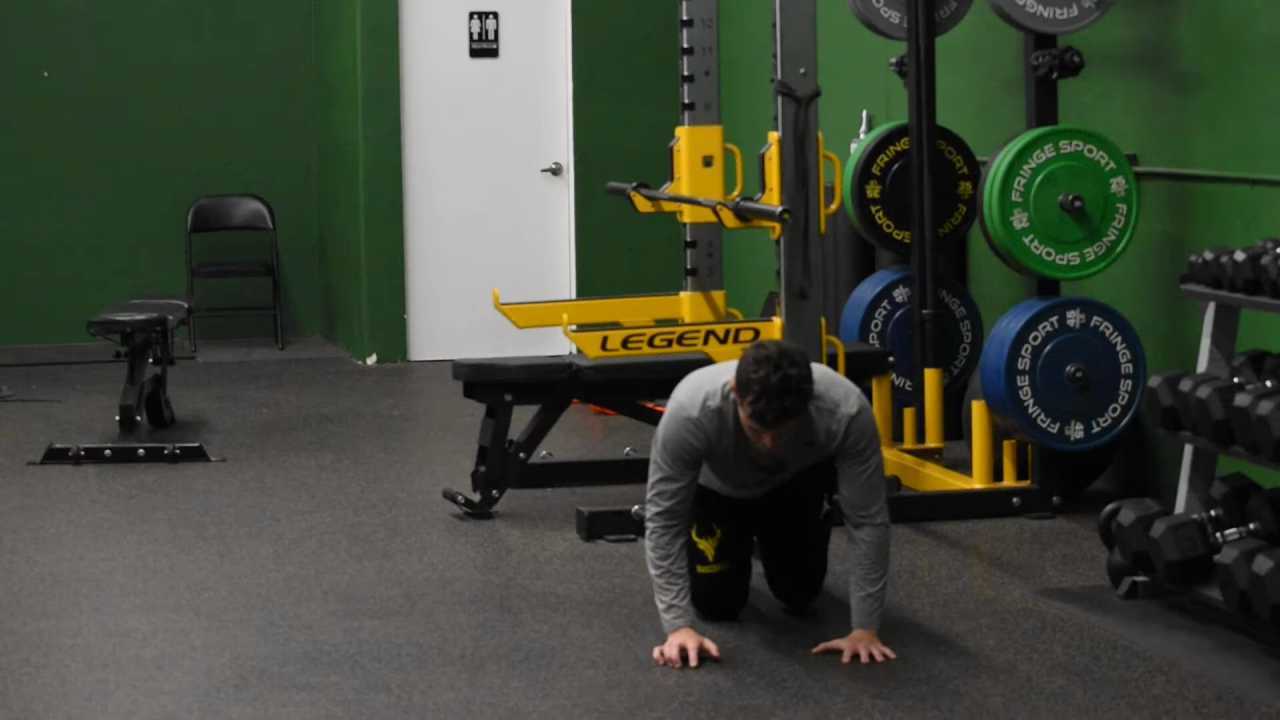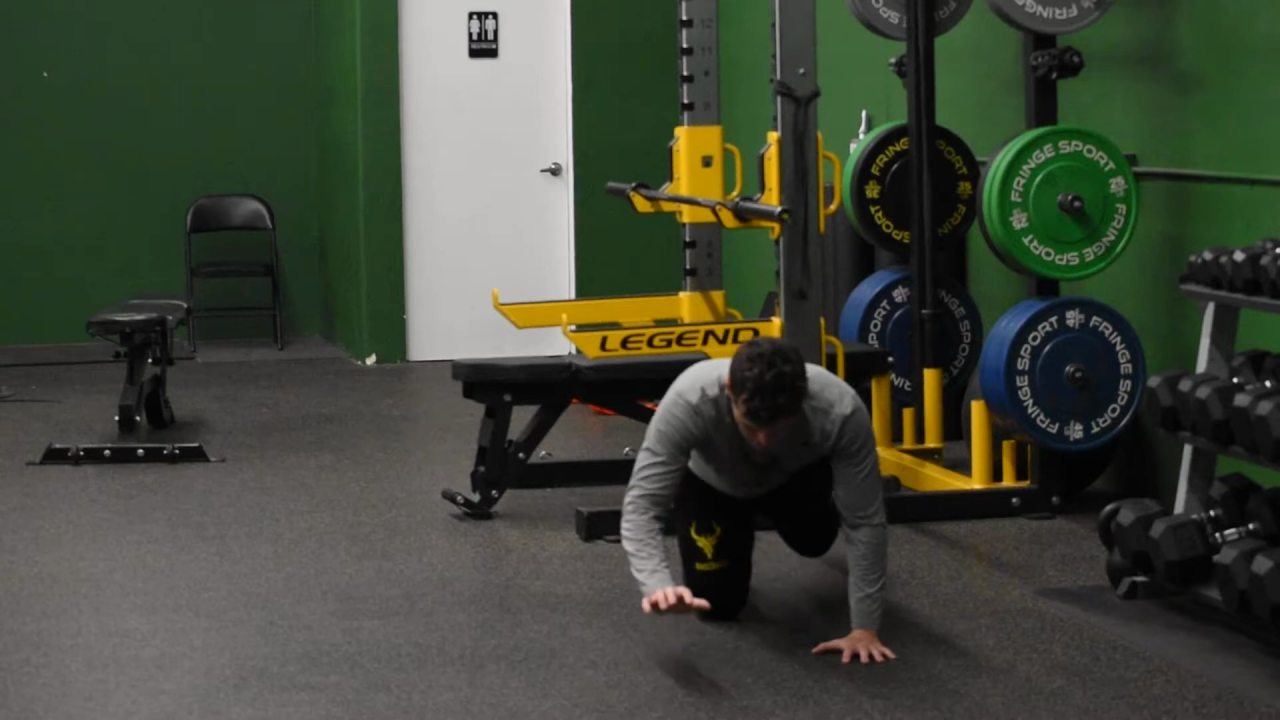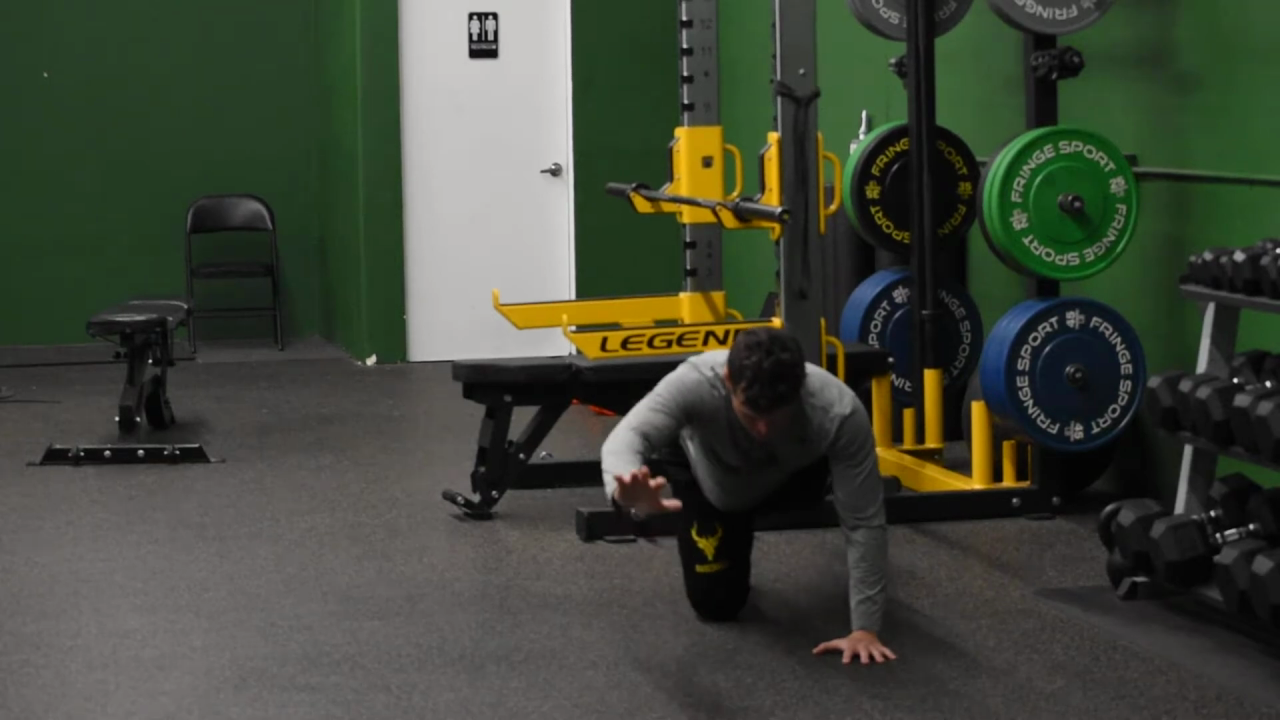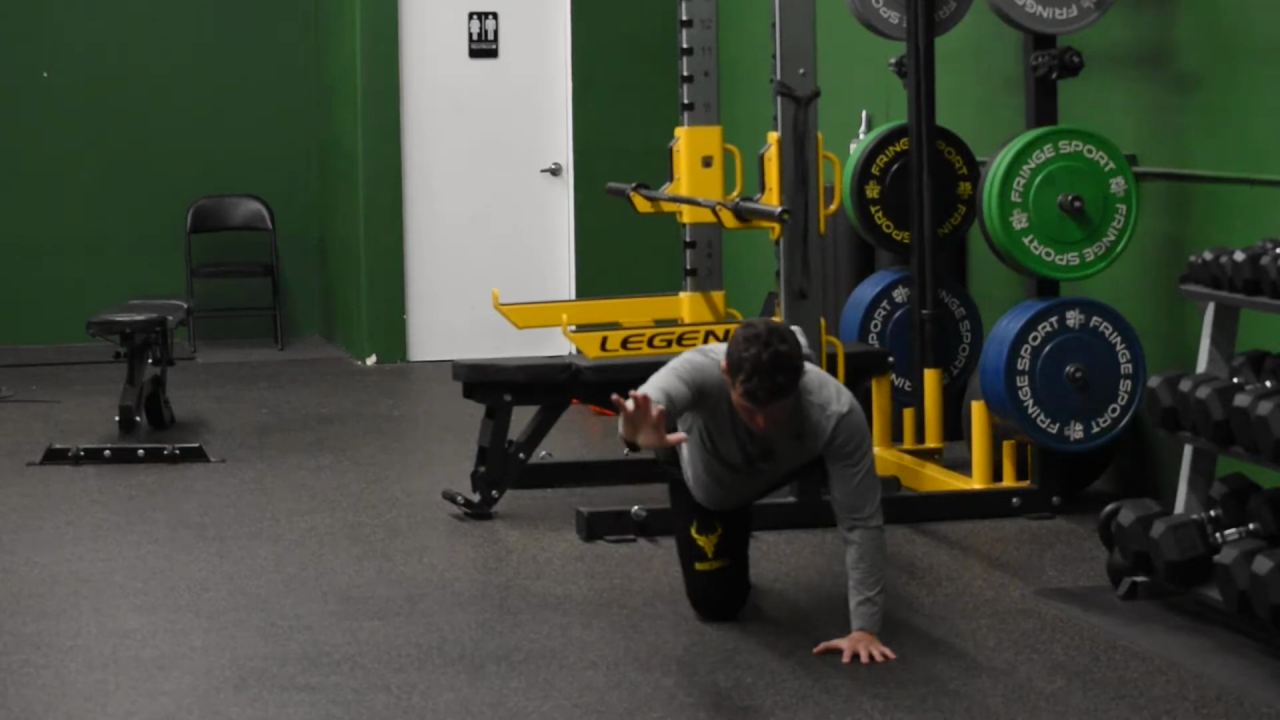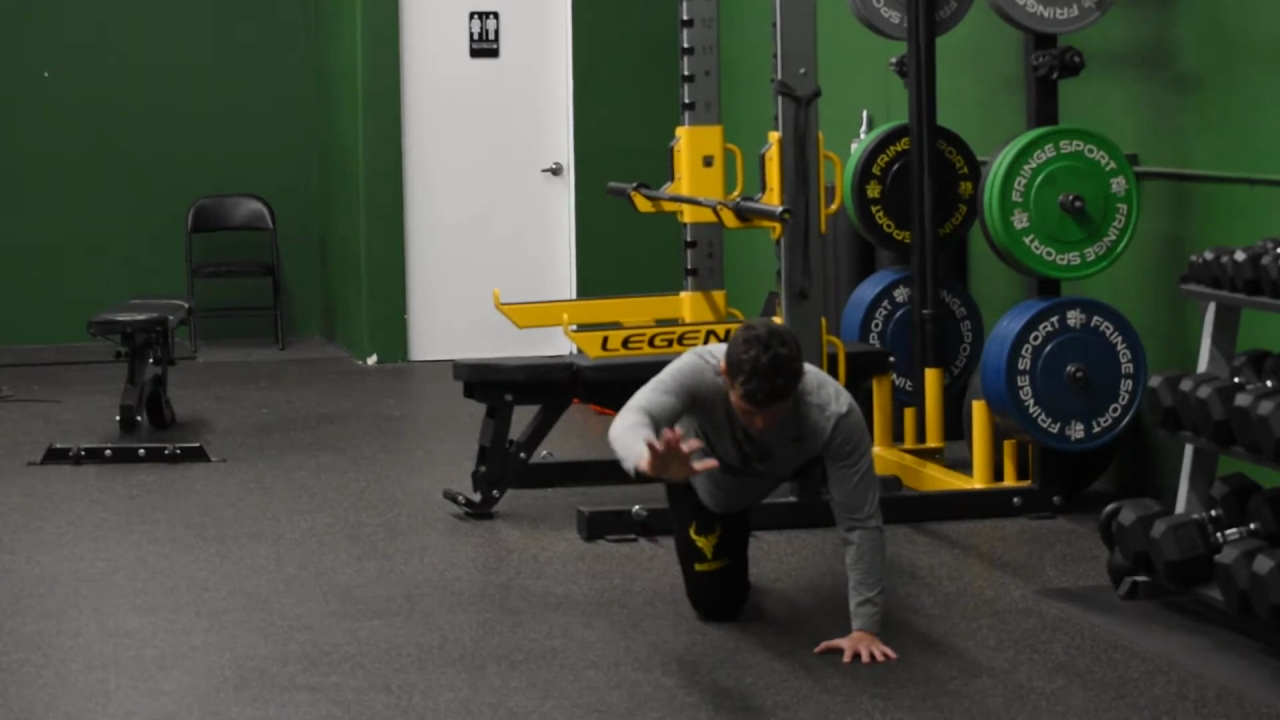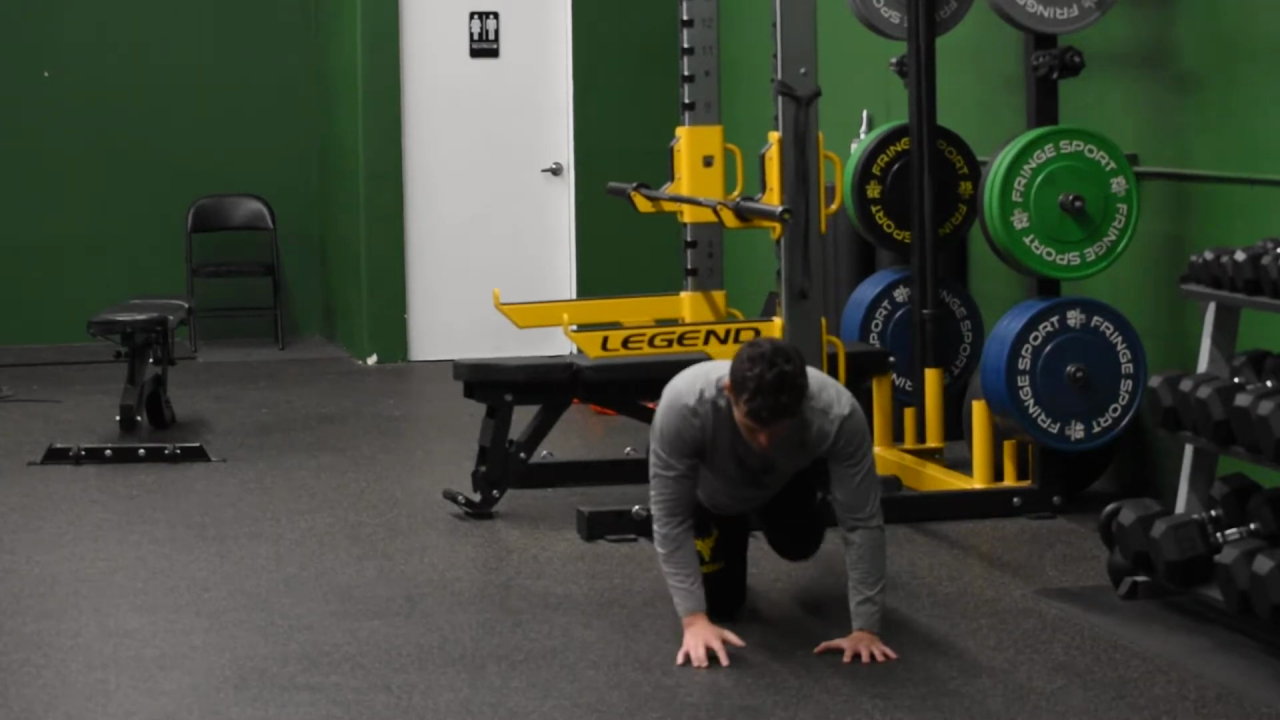
dt=0.4s
person 1, frame 1
left shoulder: (846, 411)
right shoulder: (691, 409)
left elbow: (868, 520)
right elbow: (664, 517)
left wrist: (865, 628)
right wrist: (678, 622)
left hip: (797, 479)
right hip: (714, 483)
left knee: (798, 595)
right knee: (717, 604)
person 1, frame 2
left shoulder: (841, 412)
right shoulder: (691, 400)
left elbow: (865, 521)
right elbow: (641, 502)
left wrist: (864, 628)
right wrist: (657, 582)
right hip: (710, 477)
left knee: (814, 542)
right knee: (720, 602)
person 1, frame 3
left shoulder: (839, 413)
right shoulder: (697, 382)
left elbow: (864, 522)
right elbow: (627, 437)
left wrist: (865, 628)
right wrist: (626, 491)
right hip: (707, 474)
right knee: (716, 603)
person 1, frame 4
left shoulder: (836, 412)
right shoulder: (701, 370)
left elbow: (862, 521)
right elbow: (650, 400)
left wrist: (865, 628)
right wrist: (637, 433)
left hip: (785, 464)
right hip: (703, 468)
right knee: (717, 603)
person 1, frame 5
left shoulder: (834, 413)
right shoulder: (699, 371)
left elbow: (861, 522)
right elbow: (628, 422)
left wrist: (865, 628)
right wrist: (648, 461)
left hip: (783, 464)
right hip: (699, 472)
right knee: (717, 603)
person 1, frame 6
left shoulder: (837, 413)
right shoulder: (684, 403)
left elbow: (862, 522)
right elbow: (670, 518)
left wrist: (865, 628)
right wrist: (694, 617)
left knee: (798, 545)
right knee: (720, 603)
